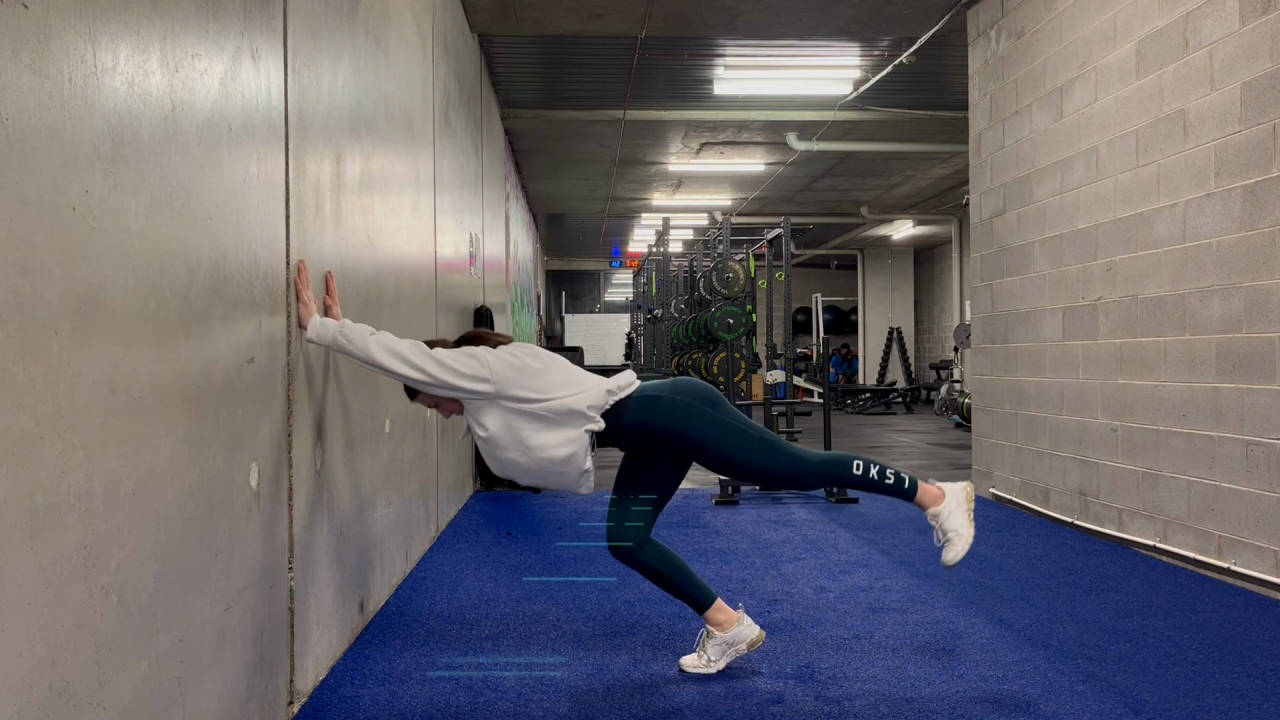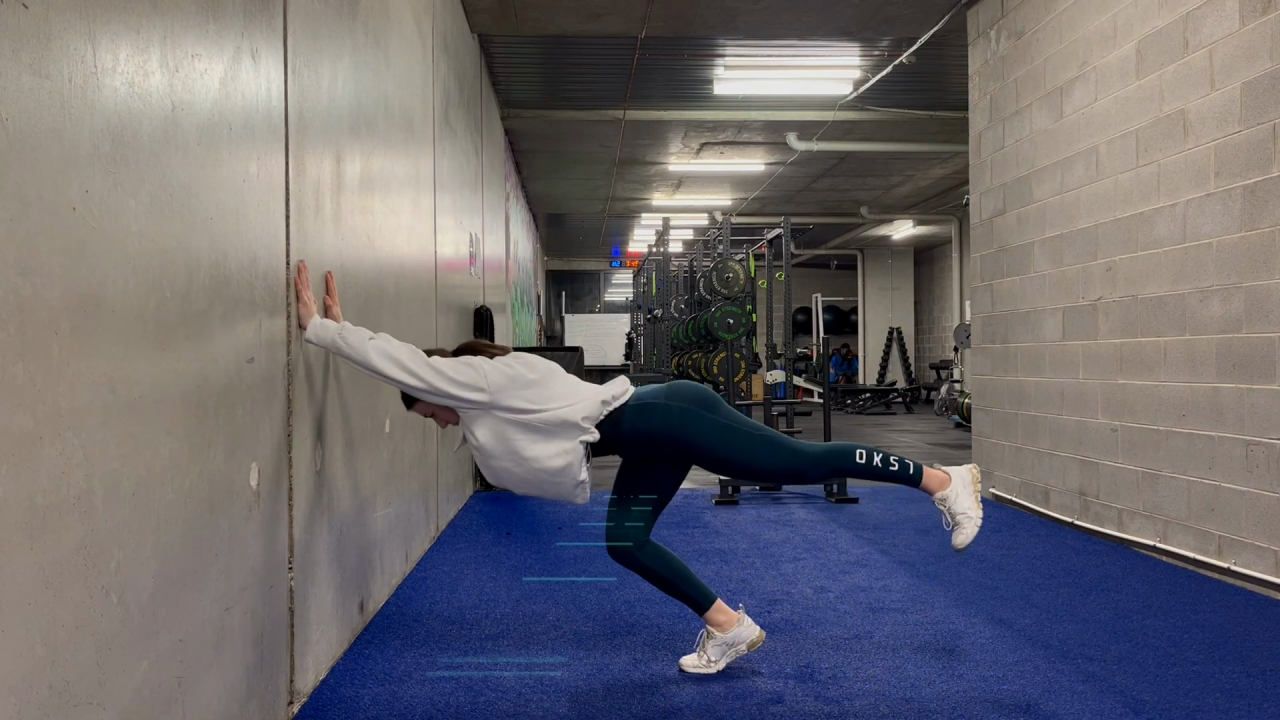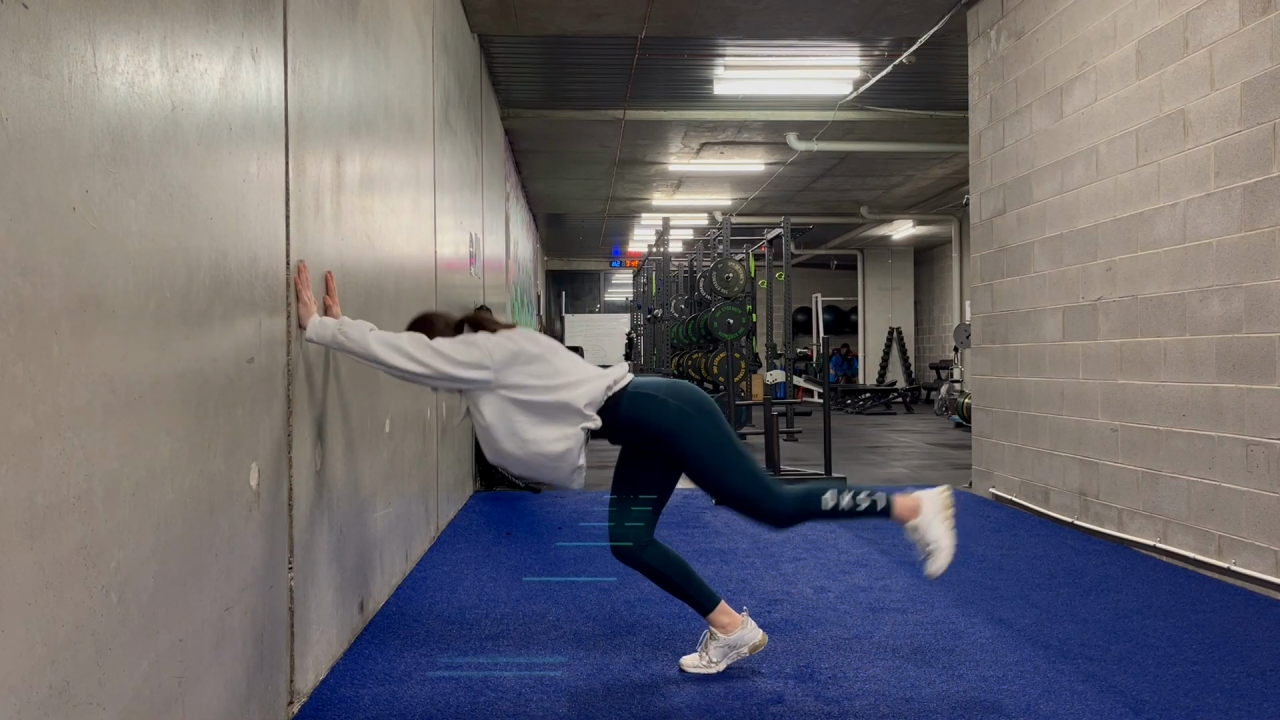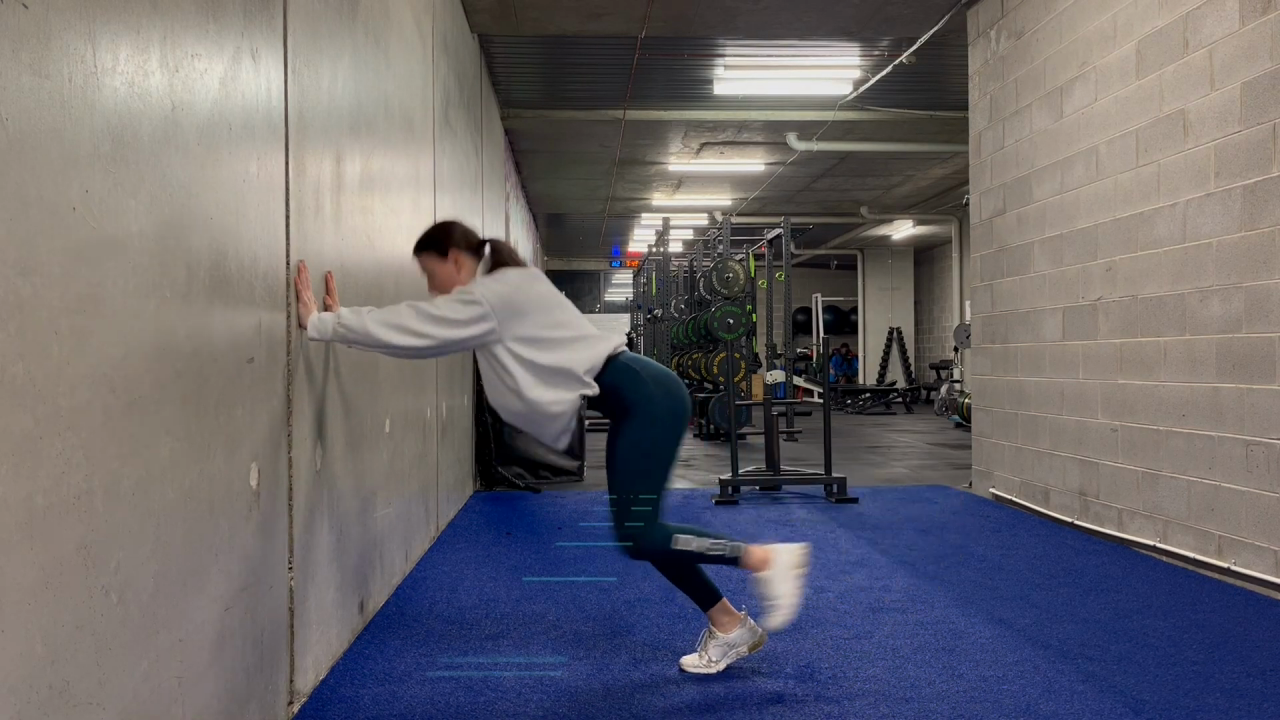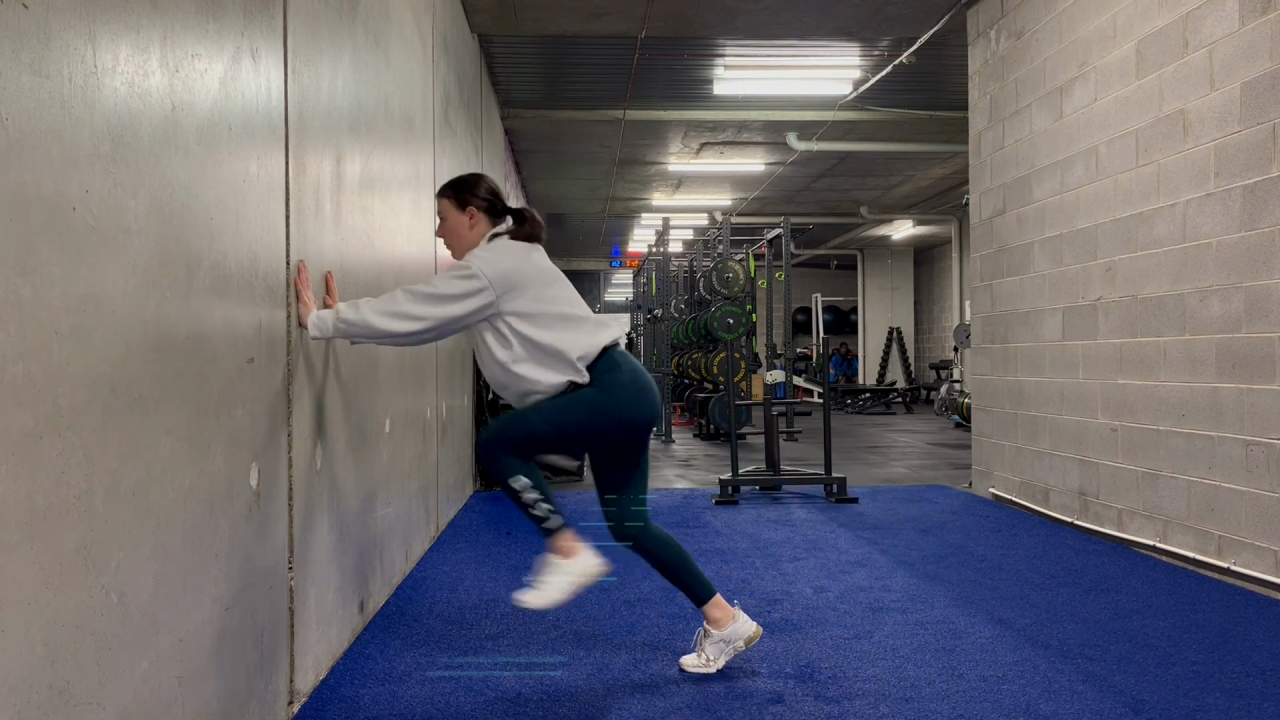
dt=0.2s
person 1, frame 1
left shoulder: (484, 370)
right shoulder: (488, 376)
left elbow: (404, 355)
right elbow: (404, 359)
left wrist: (320, 326)
right wrist: (338, 328)
left hip: (667, 416)
right hip: (655, 432)
left knee: (797, 470)
right knee: (627, 538)
left ankle: (937, 498)
right ankle: (728, 624)
person 1, frame 2
left shoulder: (480, 378)
right shoulder: (488, 386)
left elbow: (407, 362)
right elbow: (406, 365)
left wrist: (318, 327)
right wrist: (338, 329)
left hip: (664, 422)
right hip: (654, 435)
left knee: (802, 464)
right knee: (624, 542)
left ankle: (944, 481)
right ankle: (727, 625)
person 1, frame 3
left shoulder: (483, 352)
right shoulder: (492, 357)
left elbow: (411, 355)
right elbow: (413, 355)
left wrist: (319, 325)
right wrist: (342, 325)
left hip: (665, 416)
right hip: (648, 429)
left knee: (773, 506)
right knee: (628, 540)
left ankle: (912, 507)
right ankle: (731, 627)
person 1, frame 4
left shoulder: (491, 295)
right shoulder: (502, 287)
left elbow: (406, 325)
right elbow: (414, 329)
left wrist: (321, 322)
right wrist: (344, 318)
left hip: (649, 398)
right hip: (633, 401)
left knee: (644, 531)
right knee: (634, 531)
left ankle: (765, 559)
right ankle: (732, 625)
person 1, frame 5
left shoulder: (492, 266)
right shoulder: (504, 261)
left elbow: (413, 313)
right elbow: (421, 316)
left wrist: (321, 321)
right wrist: (344, 317)
left hip: (617, 391)
right hip: (619, 393)
left knee: (496, 445)
right knee: (626, 525)
left ankle: (570, 553)
right ankle: (725, 621)
